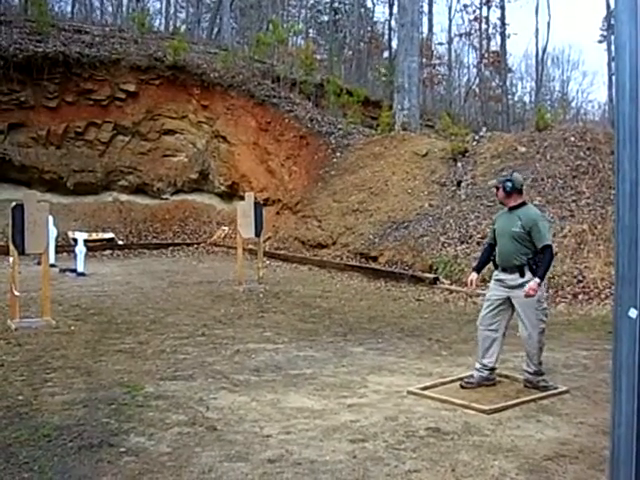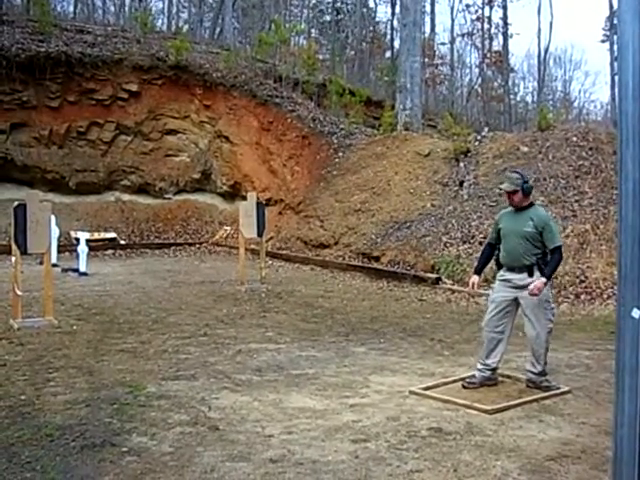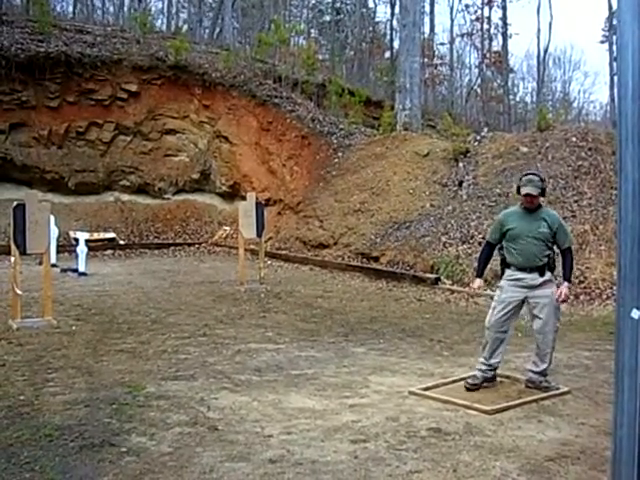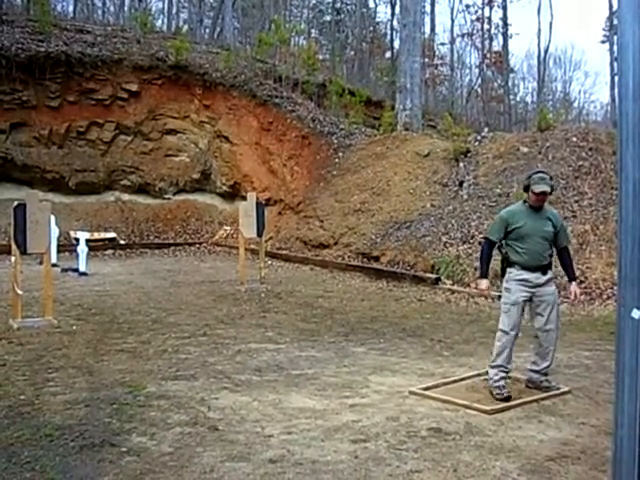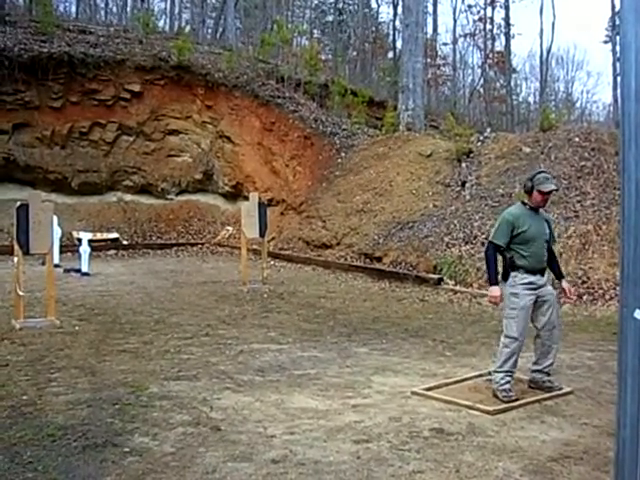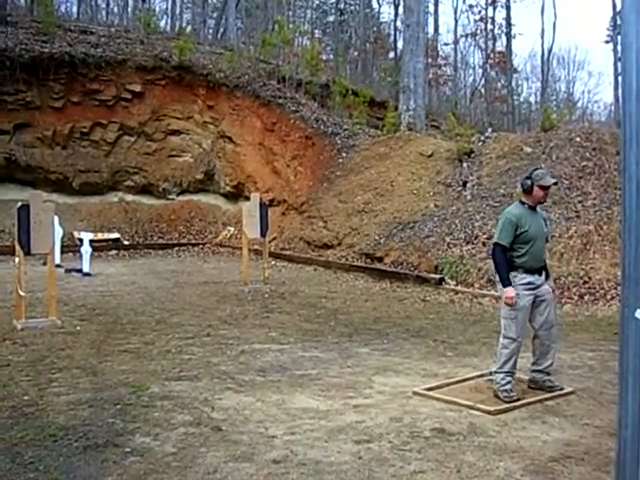
dt=0.2s
person 1, frame 1
left shoulder: (533, 217)
right shoulder: (500, 217)
left elbow: (547, 251)
right elbow: (491, 245)
left wrist: (537, 280)
right wrist: (476, 270)
left hip: (526, 279)
right hip: (500, 278)
left knee: (532, 332)
right knee: (488, 325)
left ankle: (534, 376)
right ankle: (484, 372)
person 1, frame 2
left shoulder: (542, 218)
right shoulder: (503, 216)
left elbow: (556, 252)
right elbow: (491, 245)
left wrist: (543, 279)
right wrist: (477, 272)
left hip: (533, 279)
right hip: (505, 278)
left knee: (539, 332)
right knee: (493, 326)
left ankle: (536, 375)
right ankle: (486, 372)
person 1, frame 3
left shoulder: (552, 219)
right shoulder: (507, 216)
left elbow: (566, 251)
right elbow: (489, 246)
left wrist: (566, 282)
right wrist: (479, 275)
left hip: (543, 281)
right hip: (513, 279)
left knee: (546, 332)
right knee: (495, 326)
left ankle: (536, 375)
right ankle: (485, 371)
person 1, frame 4
left shoulder: (553, 217)
right shoulder: (509, 214)
left elbow: (563, 251)
right elbow: (488, 244)
left wrist: (572, 280)
right wrist: (484, 276)
left hip: (545, 280)
right hip: (516, 278)
left knee: (547, 330)
right knee: (508, 329)
left ankle: (537, 375)
right ankle: (497, 378)
person 1, frame 5
left shoulder: (545, 218)
right shoulder: (511, 216)
right elbow: (492, 249)
left wrist: (561, 279)
right wrist: (493, 283)
left hip: (543, 281)
right hip: (518, 281)
left knee: (549, 330)
right knee: (514, 334)
left ankle: (539, 375)
right ankle: (501, 382)
person 1, frame 6
left shoulder: (541, 216)
right shoulder: (512, 215)
right elbow: (498, 251)
left wrist: (548, 277)
right wrist: (507, 286)
left hip: (539, 280)
right hip: (517, 281)
left knee: (546, 330)
right knee: (512, 335)
left ankle: (539, 376)
right ankle: (502, 382)
